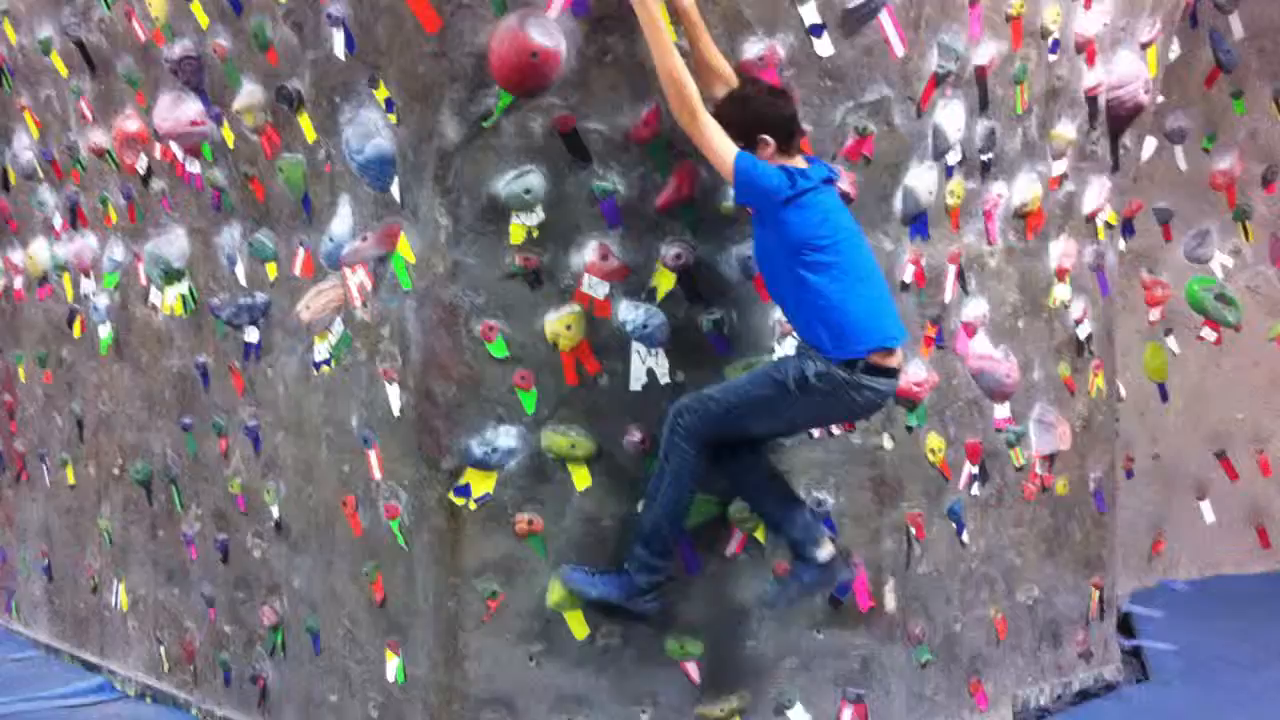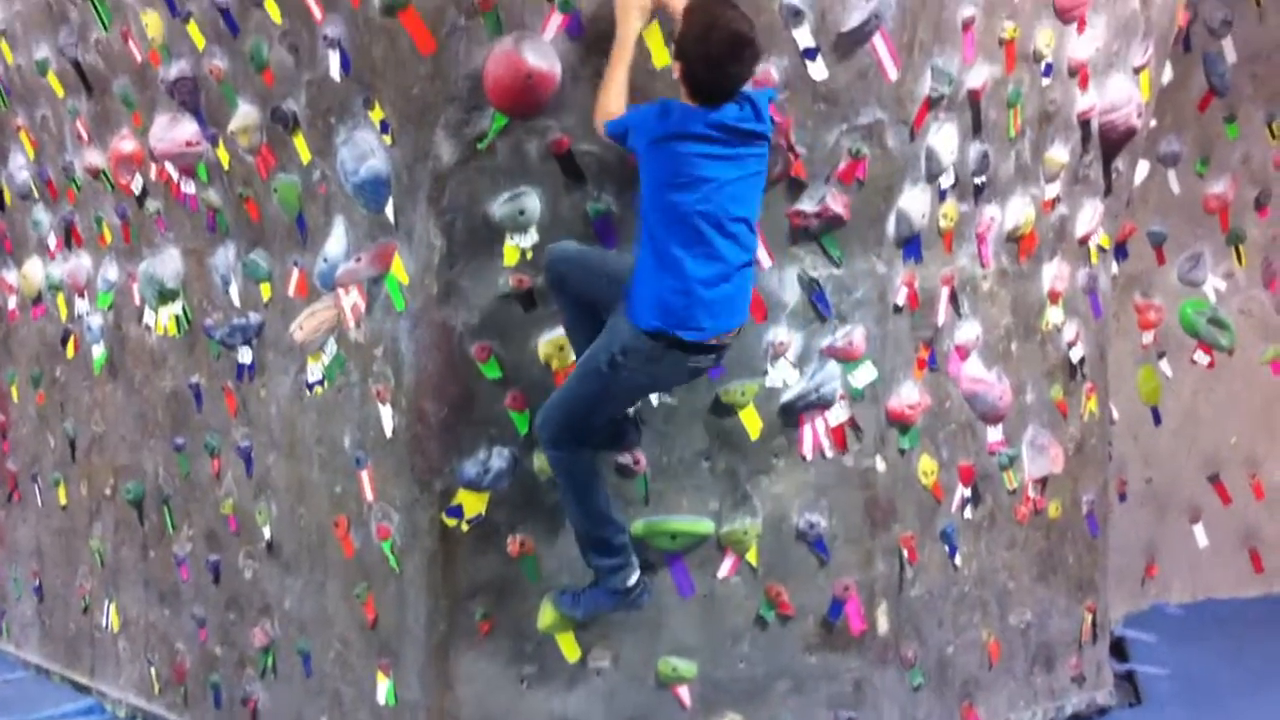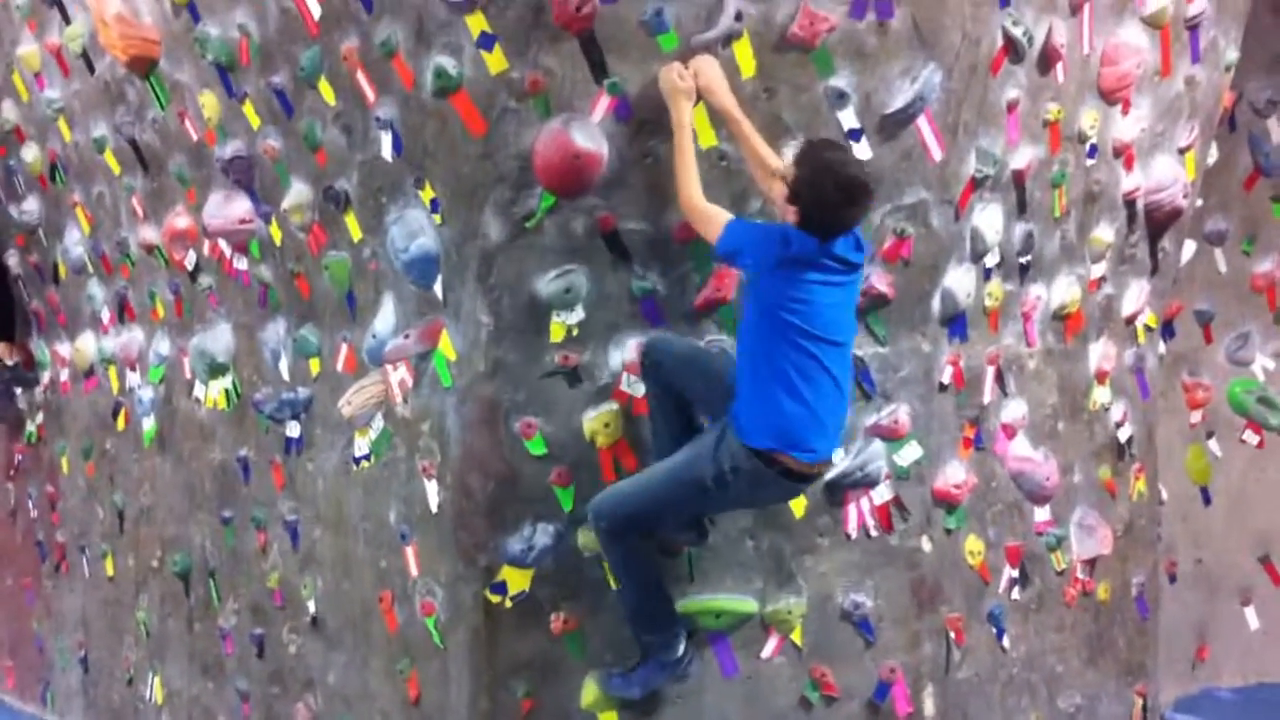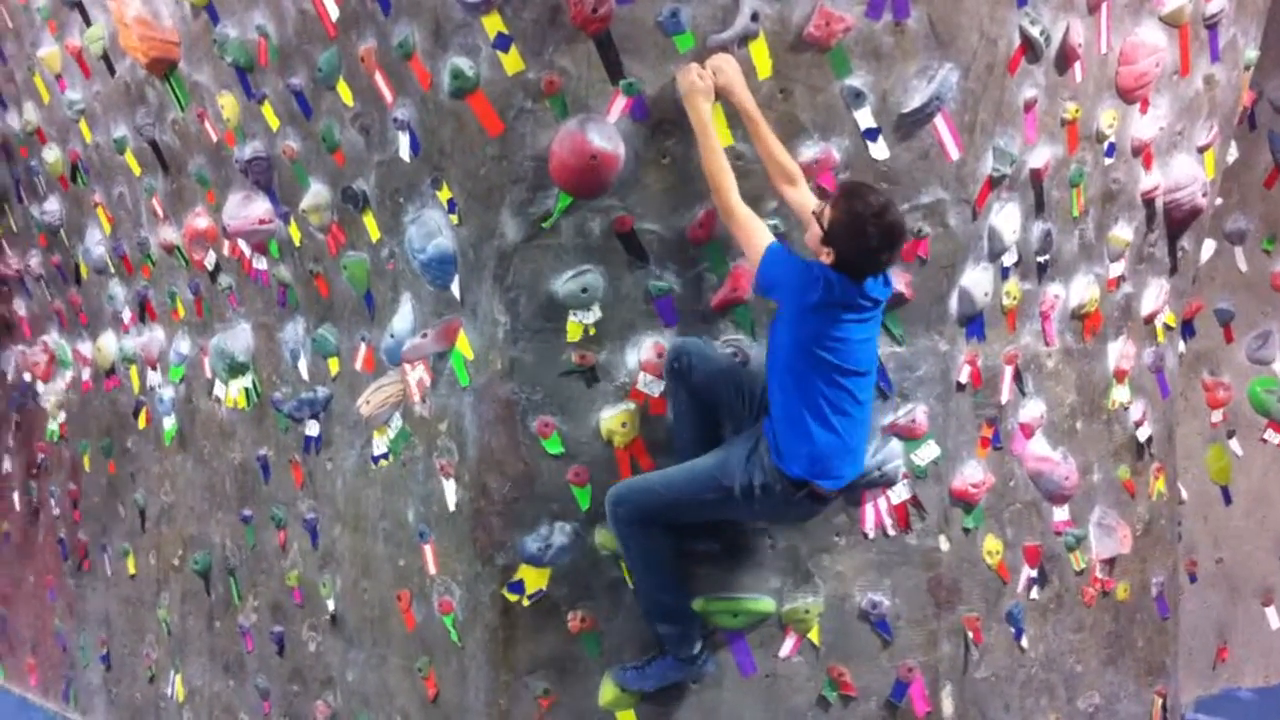
dt=1s
person 1, frame 1
left shoulder: (777, 189)
right shoulder: (802, 174)
left elbow: (692, 116)
right elbow: (725, 90)
left hip: (850, 373)
right hip: (858, 365)
left knee: (689, 422)
right knee: (720, 434)
left ankle: (639, 581)
right ankle: (816, 550)
person 1, frame 2
left shoulder: (660, 127)
right shoulder: (757, 115)
left elbow: (607, 114)
right elbow: (728, 71)
left hip: (660, 338)
right hip: (718, 330)
left knee: (559, 434)
right knee: (562, 262)
left ankle: (619, 577)
right ankle: (612, 417)
person 1, frame 3
left shoulder: (778, 250)
right shoulder: (846, 241)
left elbow: (692, 206)
right elbow: (771, 177)
left wrist: (681, 109)
right wrist: (723, 100)
left hip: (765, 458)
right hip: (800, 437)
left knee: (609, 515)
right knee: (659, 352)
left ankle: (665, 650)
right ankle: (678, 511)
person 1, frame 4
left shoulder: (811, 288)
right shoulder: (866, 273)
left elbow: (731, 206)
right elbow: (791, 184)
left wrist: (698, 108)
right wrist: (741, 97)
left hip: (793, 478)
right hip: (807, 441)
left knee: (626, 505)
right knee: (687, 357)
left ankle: (683, 650)
right ankle: (699, 502)
